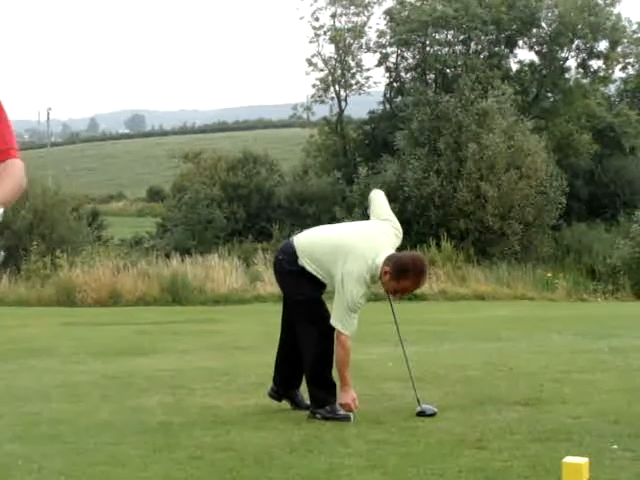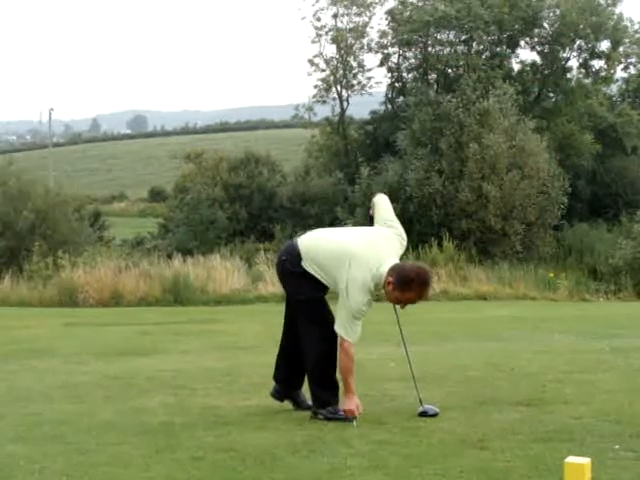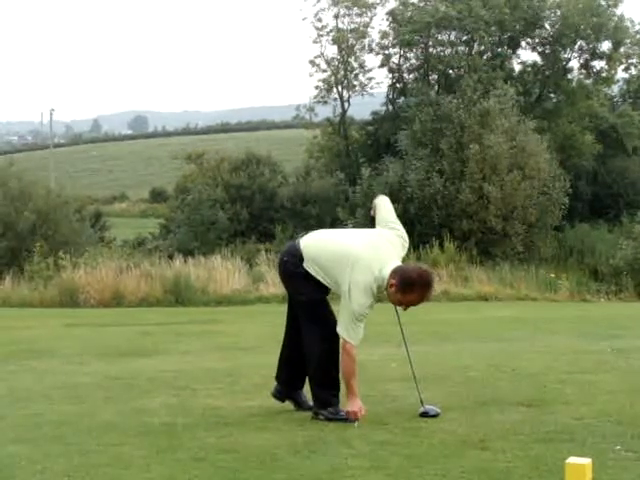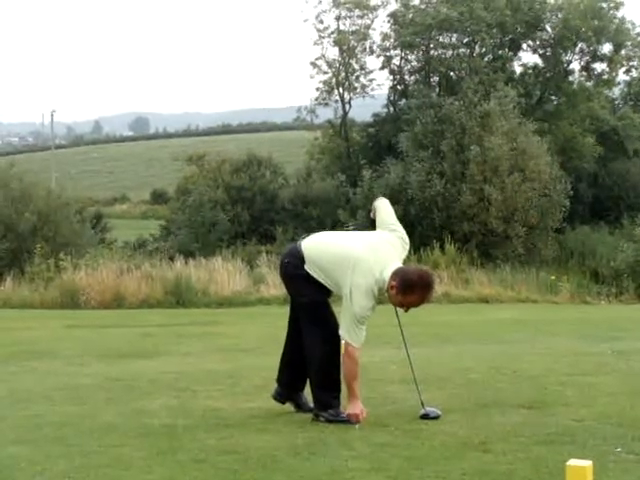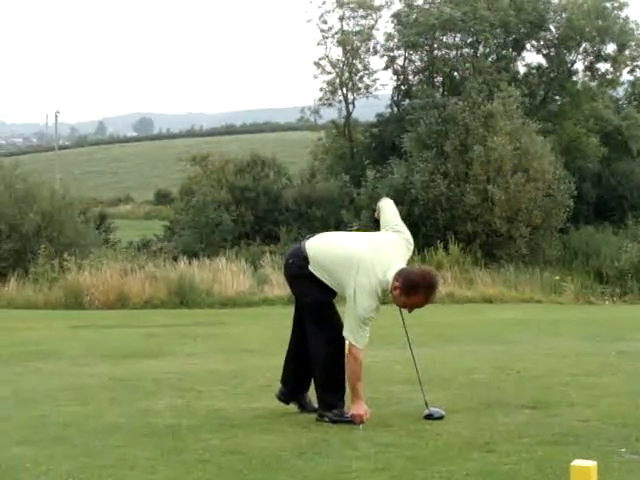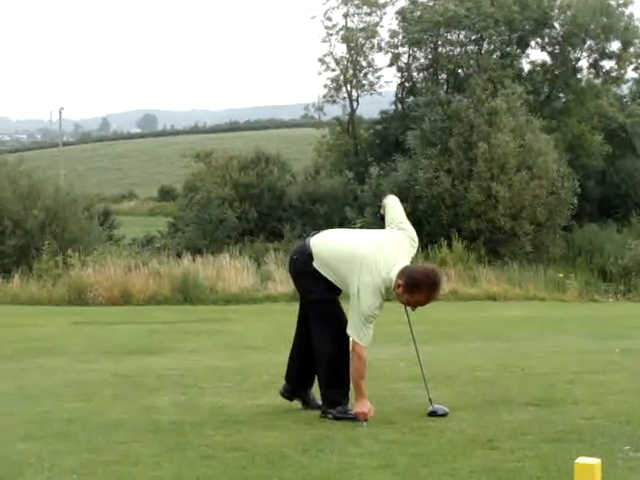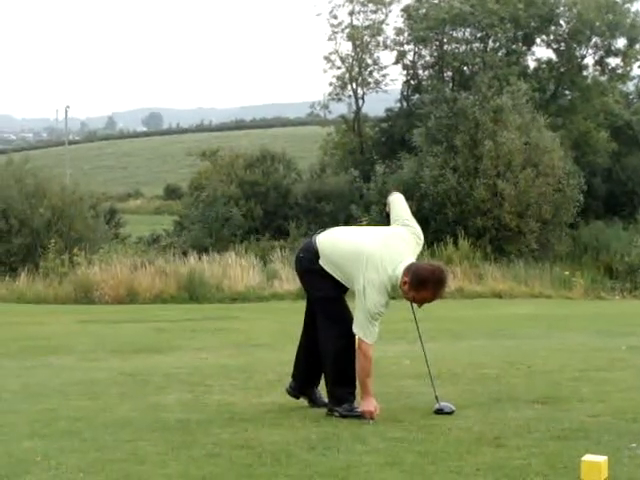
dt=0.2s
person 1, frame 1
left shoulder: (392, 231)
right shoulder: (356, 279)
left elbow: (376, 194)
right elbow: (342, 337)
right wrist: (346, 388)
left hip: (305, 255)
right hip: (292, 264)
left knee: (298, 326)
right knee: (320, 331)
left ankle: (284, 386)
right ankle: (322, 403)
person 1, frame 2
left shoulder: (397, 238)
right shoulder: (360, 286)
left elbow: (379, 199)
right elbow: (346, 344)
right wrist: (350, 395)
left hip: (307, 254)
right hip: (295, 265)
left knee: (300, 326)
right knee: (323, 332)
left ankle: (286, 386)
right ankle: (324, 403)
person 1, frame 3
left shoulder: (399, 240)
right shoulder: (362, 289)
left elbow: (381, 200)
right elbow: (348, 346)
right wrist: (353, 397)
left hip: (309, 255)
right hip: (296, 265)
left knee: (302, 326)
right knee: (324, 333)
left ankle: (287, 386)
right ankle: (325, 404)
person 1, frame 4
left shoulder: (400, 242)
right shoulder: (364, 291)
left elbow: (380, 203)
right elbow: (350, 348)
right wrist: (354, 400)
left hip: (311, 257)
right hip: (298, 267)
left knee: (304, 328)
right knee: (326, 335)
left ankle: (288, 388)
right ankle: (326, 406)
person 1, frame 5
left shoulder: (403, 243)
right shoulder: (367, 292)
left elbow: (384, 203)
right elbow: (354, 349)
right wrist: (358, 401)
left hip: (316, 258)
right hip: (302, 267)
left knee: (309, 329)
right knee: (330, 335)
left ankle: (292, 389)
right ankle: (330, 406)
person 1, frame 6
left shoulder: (408, 241)
right shoulder: (371, 290)
left elbow: (390, 200)
right elbow: (358, 347)
right wrist: (361, 399)
left hip: (322, 256)
right hip: (307, 264)
left knee: (313, 325)
right knee: (334, 332)
left ankle: (296, 385)
right ankle: (334, 403)
person 1, frame 7
left shoulder: (414, 238)
right shoulder: (376, 288)
left elbow: (395, 197)
right elbow: (364, 345)
right wrist: (367, 397)
left hip: (328, 253)
right hip: (313, 262)
left knee: (320, 323)
right knee: (340, 329)
left ankle: (302, 384)
right ankle: (340, 401)
